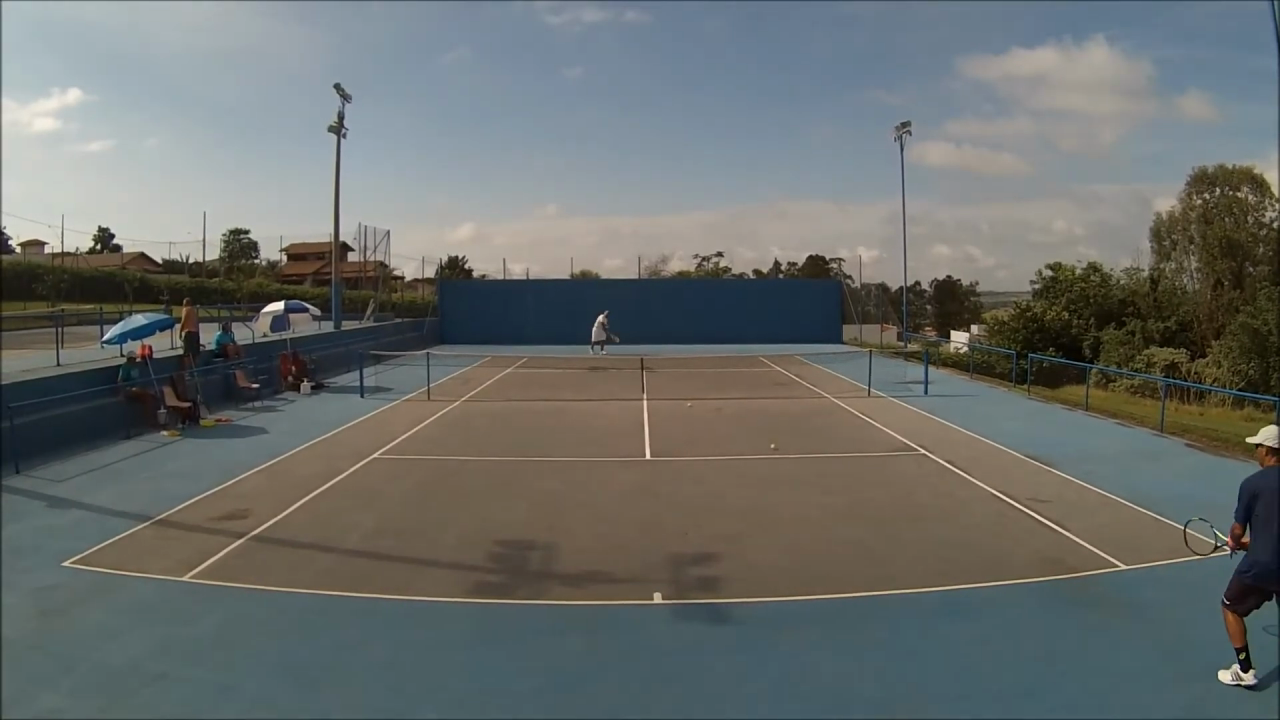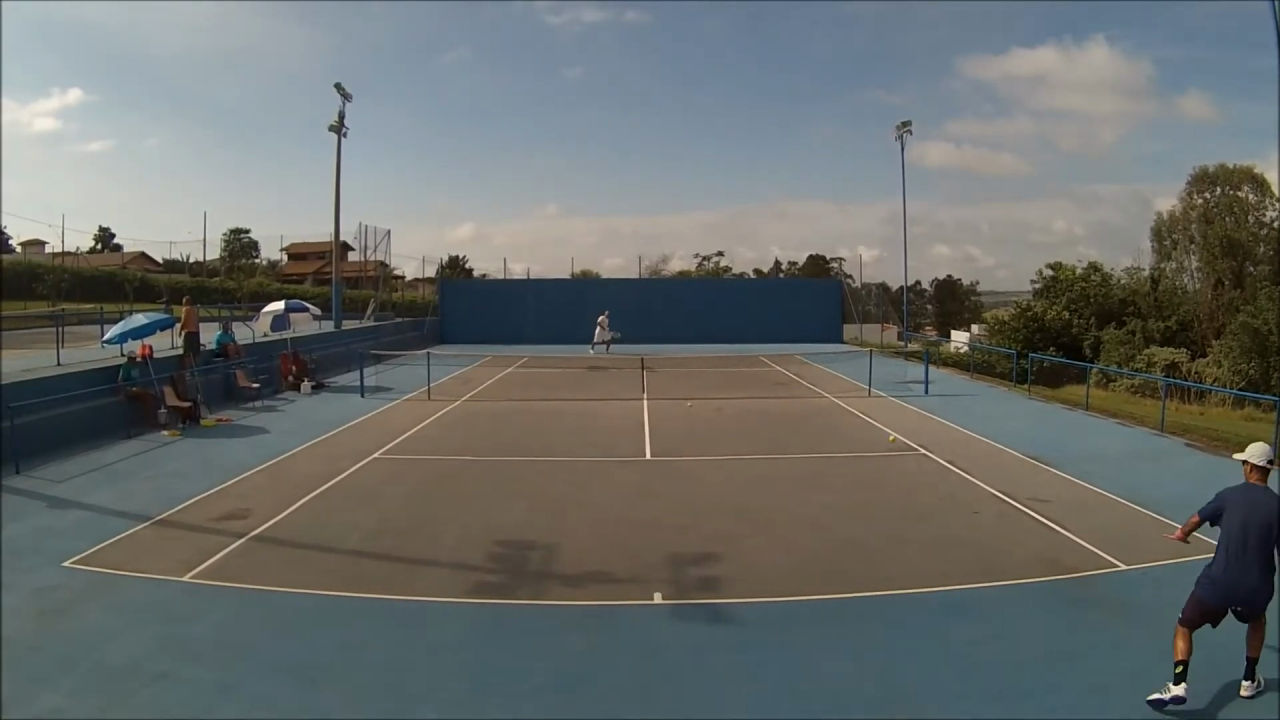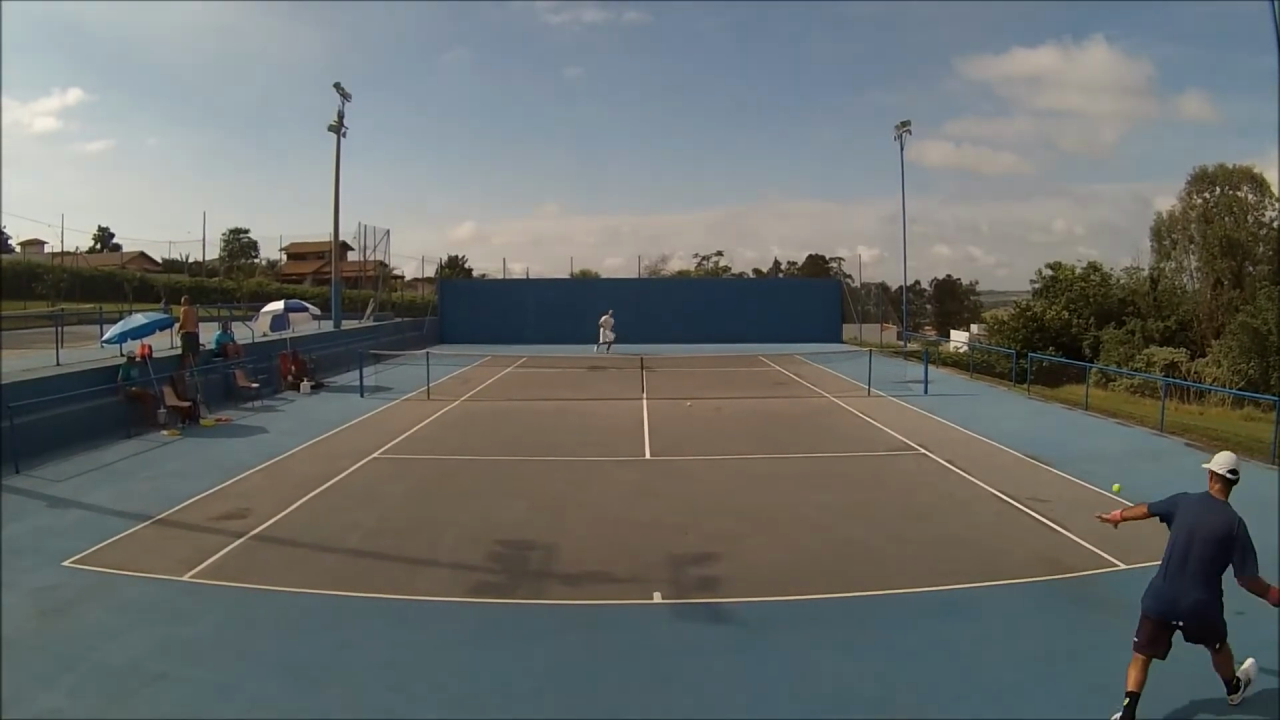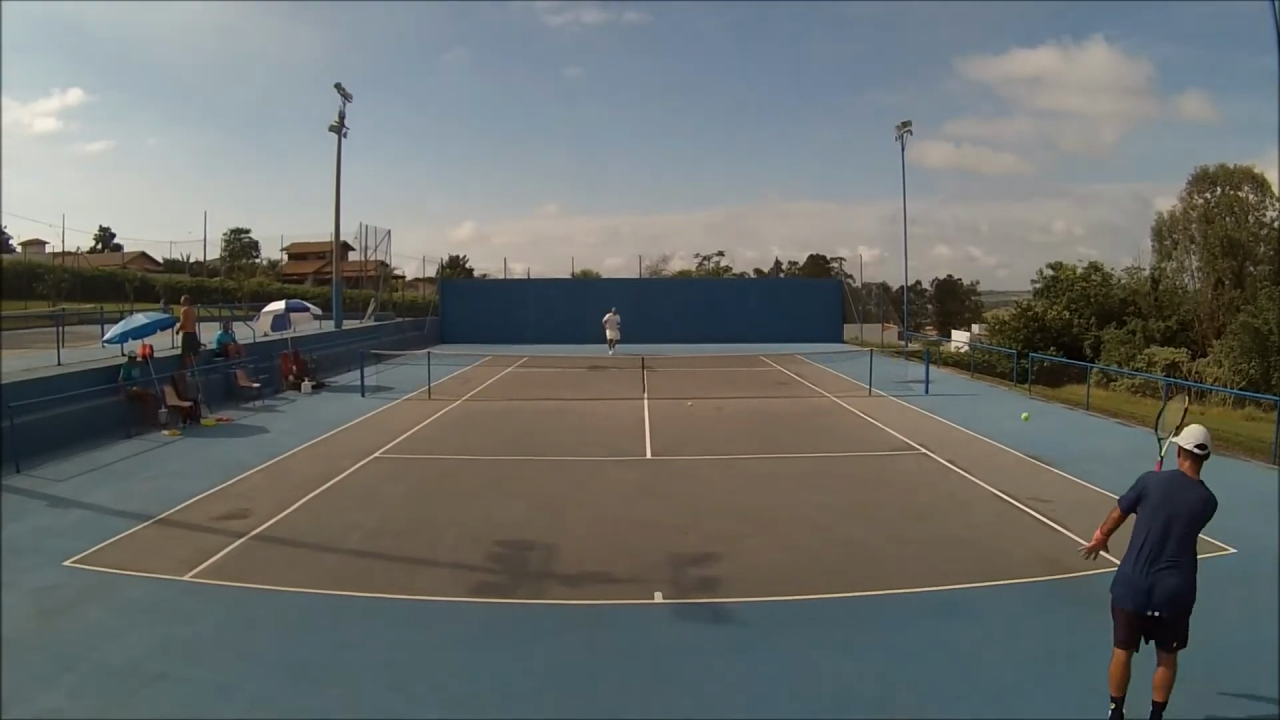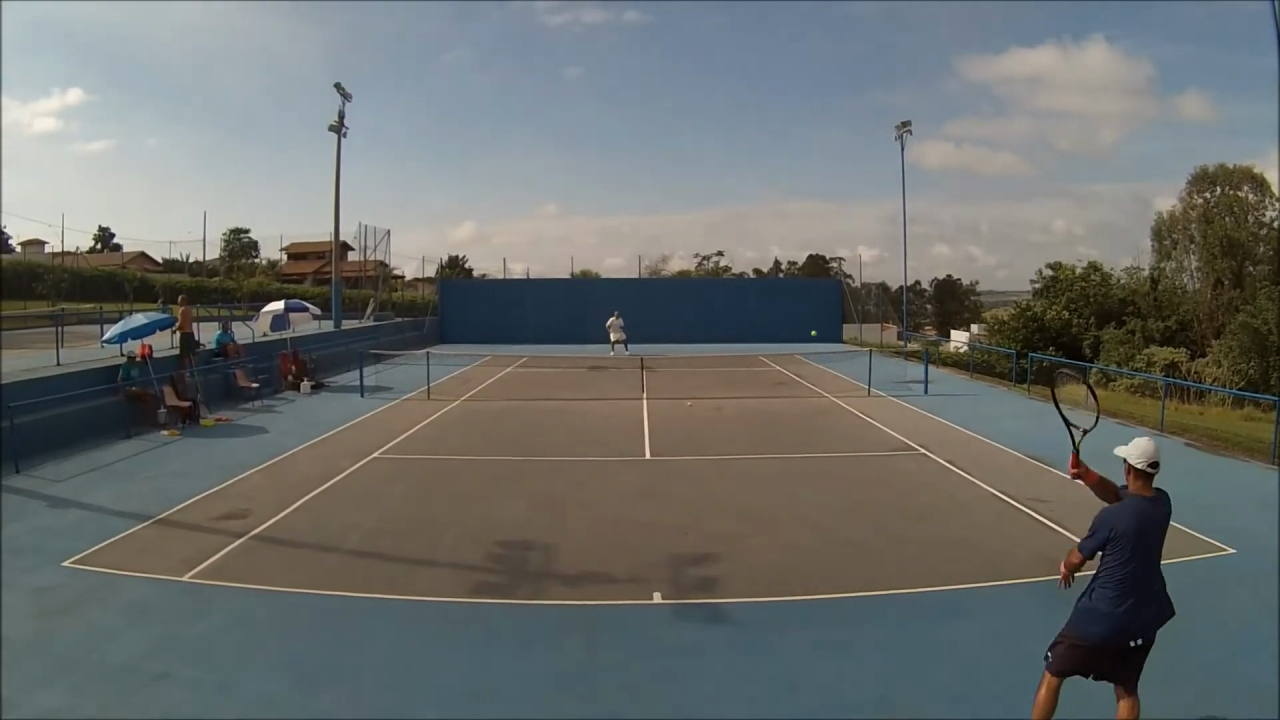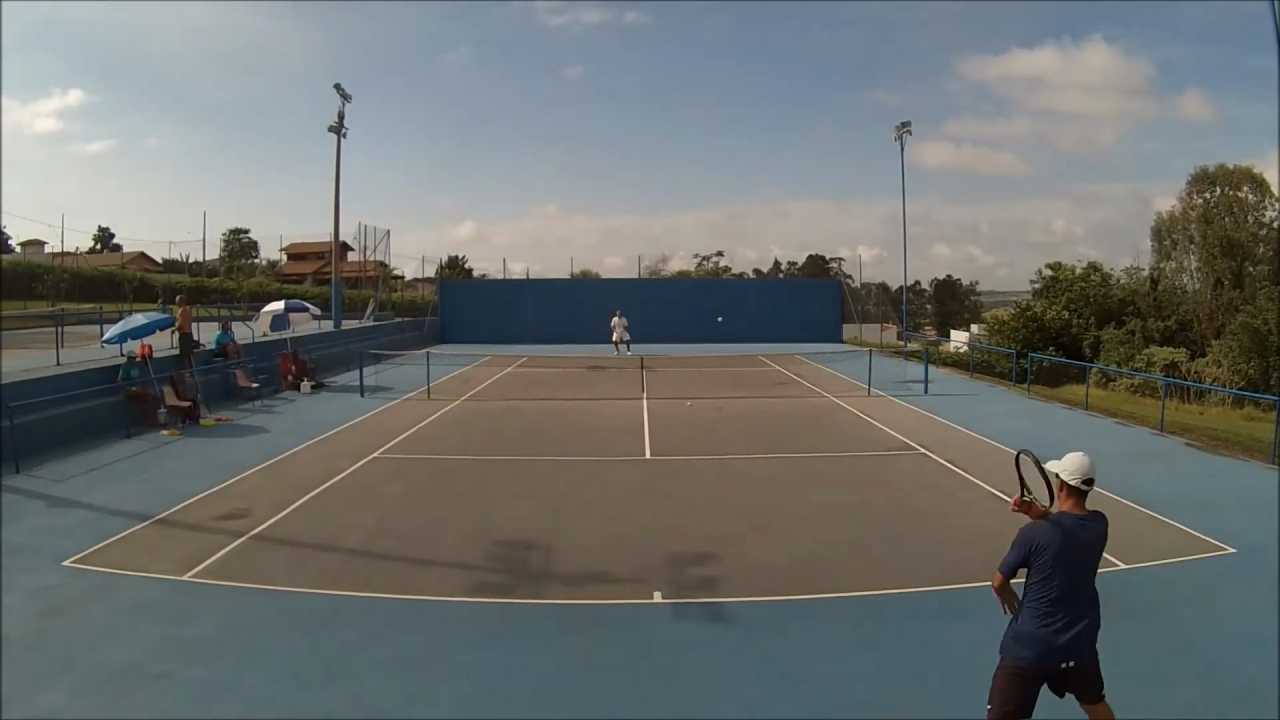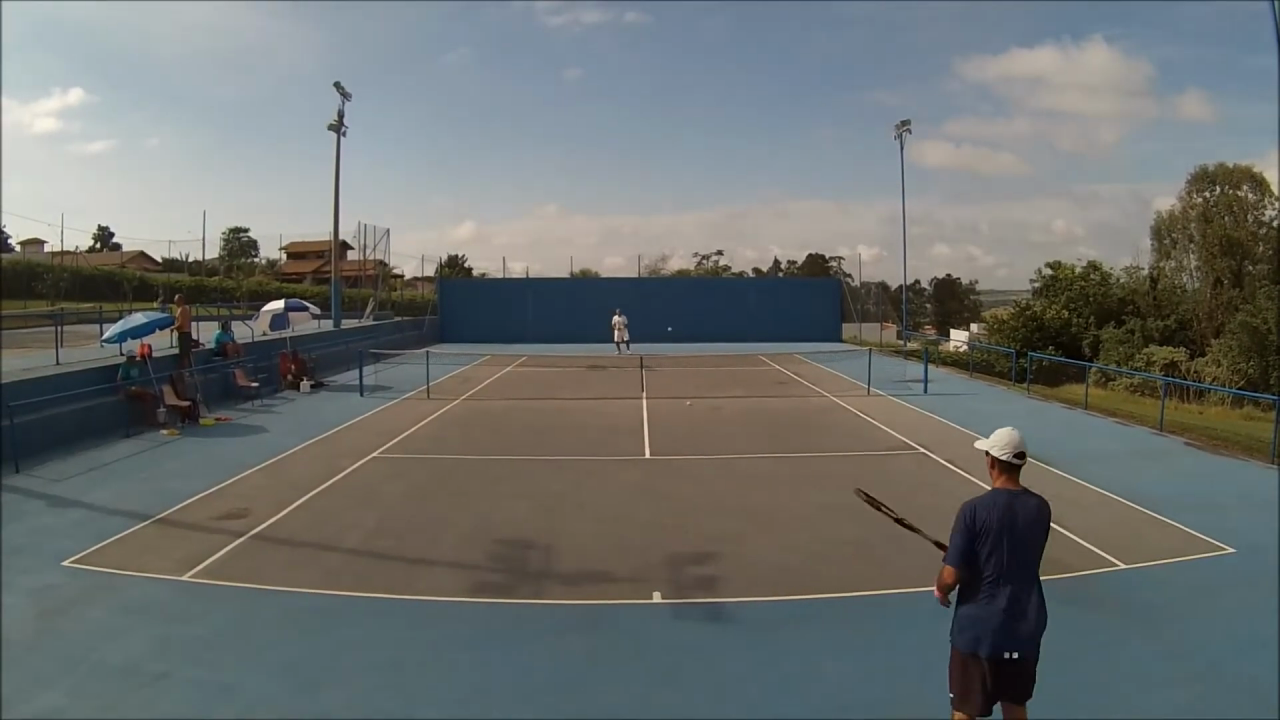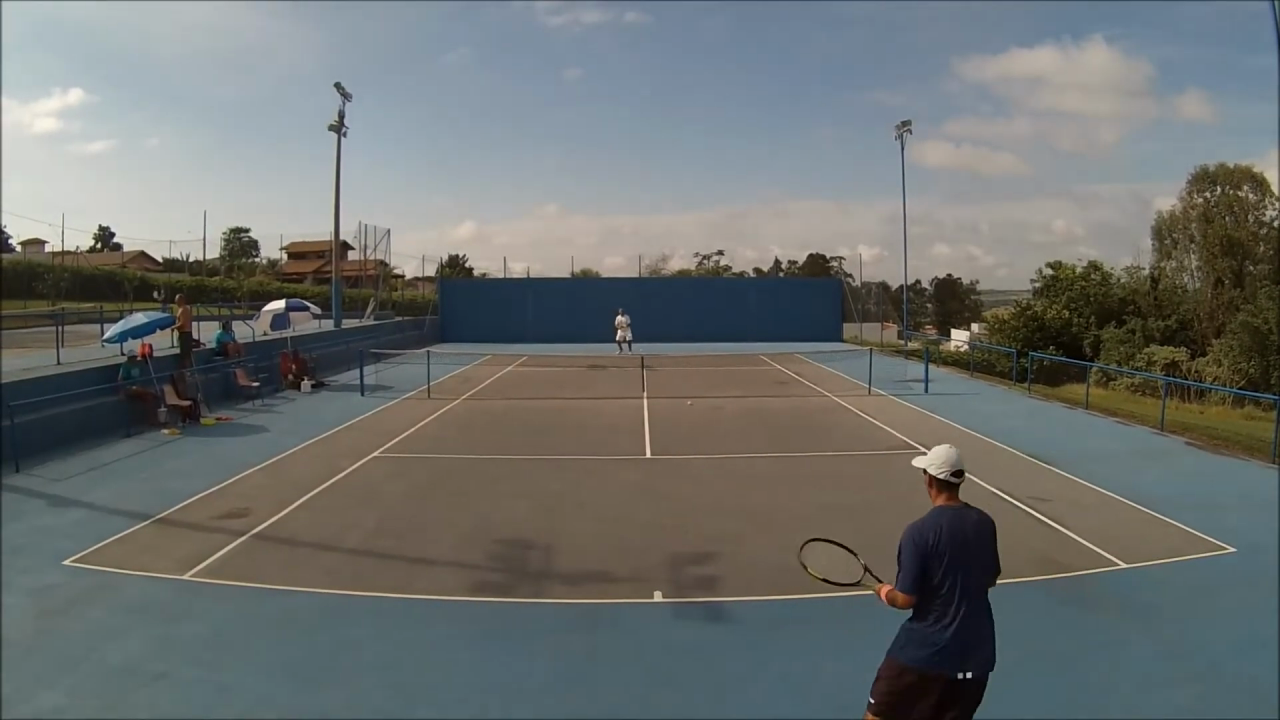
dt=0.2s
person 1, frame 1
left shoulder: (1252, 484)
left elbow: (1238, 529)
left wrist: (1234, 542)
left hip: (1258, 565)
left knee: (1230, 609)
left ankle: (1245, 670)
person 1, frame 2
left shoulder: (1227, 496)
left elbow: (1197, 519)
left wrist: (1181, 534)
left hip: (1217, 582)
right hip: (1256, 587)
left knee: (1183, 628)
right knee: (1257, 621)
left ankle: (1178, 686)
right ankle: (1249, 681)
person 1, frame 3
left shoulder: (1184, 501)
right shoulder: (1235, 524)
left elbow: (1144, 510)
right elbow: (1246, 579)
left wrist: (1118, 515)
right wrist: (1272, 595)
left hip: (1161, 597)
right hip: (1201, 602)
left knee: (1141, 656)
right knee: (1218, 647)
right ankle: (1234, 688)
person 1, frame 4
left shoulder: (1151, 481)
right shoulder: (1208, 500)
left elbow: (1118, 513)
left wrist: (1100, 537)
left hip: (1132, 585)
right hip: (1175, 590)
left knee: (1122, 649)
right knee: (1167, 656)
person 1, frame 5
left shoulder: (1111, 518)
right shoulder: (1163, 503)
left elbow: (1076, 560)
right elbow: (1118, 496)
left wrist: (1066, 568)
right wrist: (1086, 475)
left hip: (1099, 618)
right hip: (1142, 621)
left knee: (1052, 676)
right knee: (1127, 691)
person 1, frame 6
left shoulder: (1034, 534)
right shoulder: (1100, 524)
left elbow: (999, 581)
left wrist: (1007, 596)
right wrist: (1033, 511)
left hip: (1030, 643)
right hip: (1078, 640)
person 1, frame 7
left shoulder: (973, 511)
right shoulder: (1042, 509)
left elbow: (950, 576)
left wrist: (941, 590)
left hip: (979, 629)
right hip: (1025, 628)
person 1, frame 8
left shoulder: (918, 532)
right shoulder: (985, 523)
left elbow: (906, 599)
right elbow: (990, 579)
left wrist: (886, 593)
left hip: (925, 648)
right hip: (975, 648)
